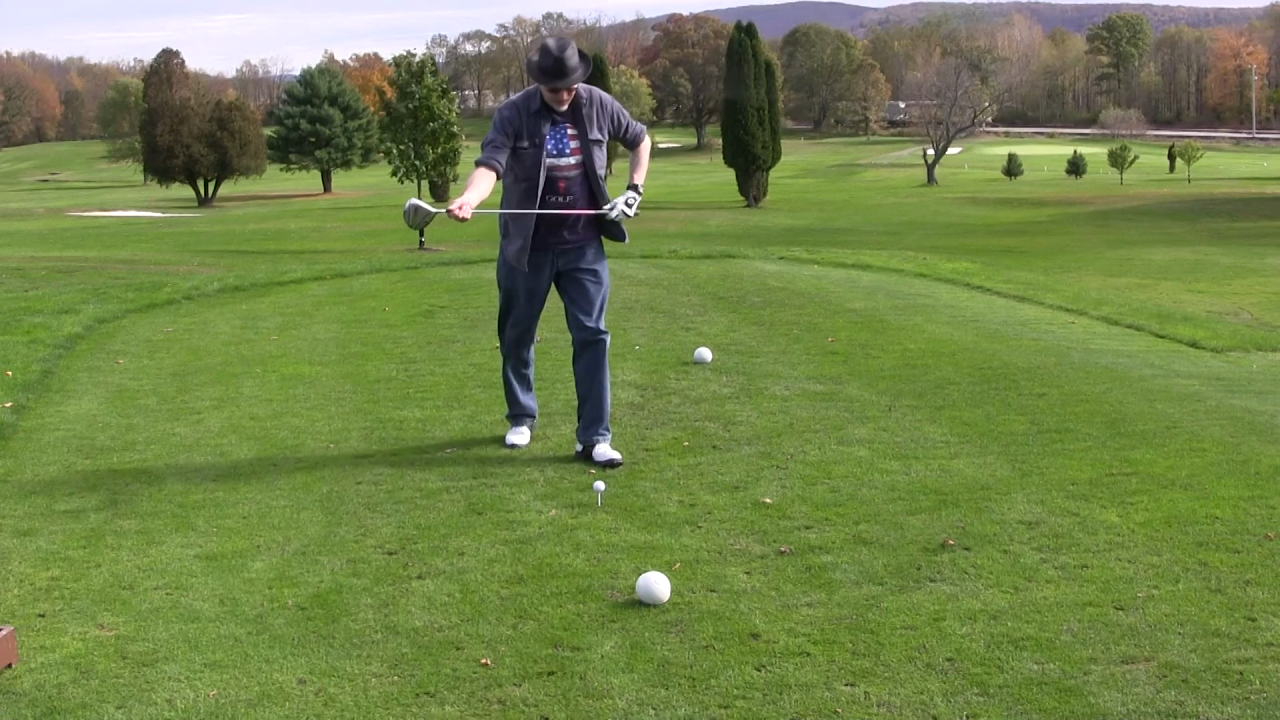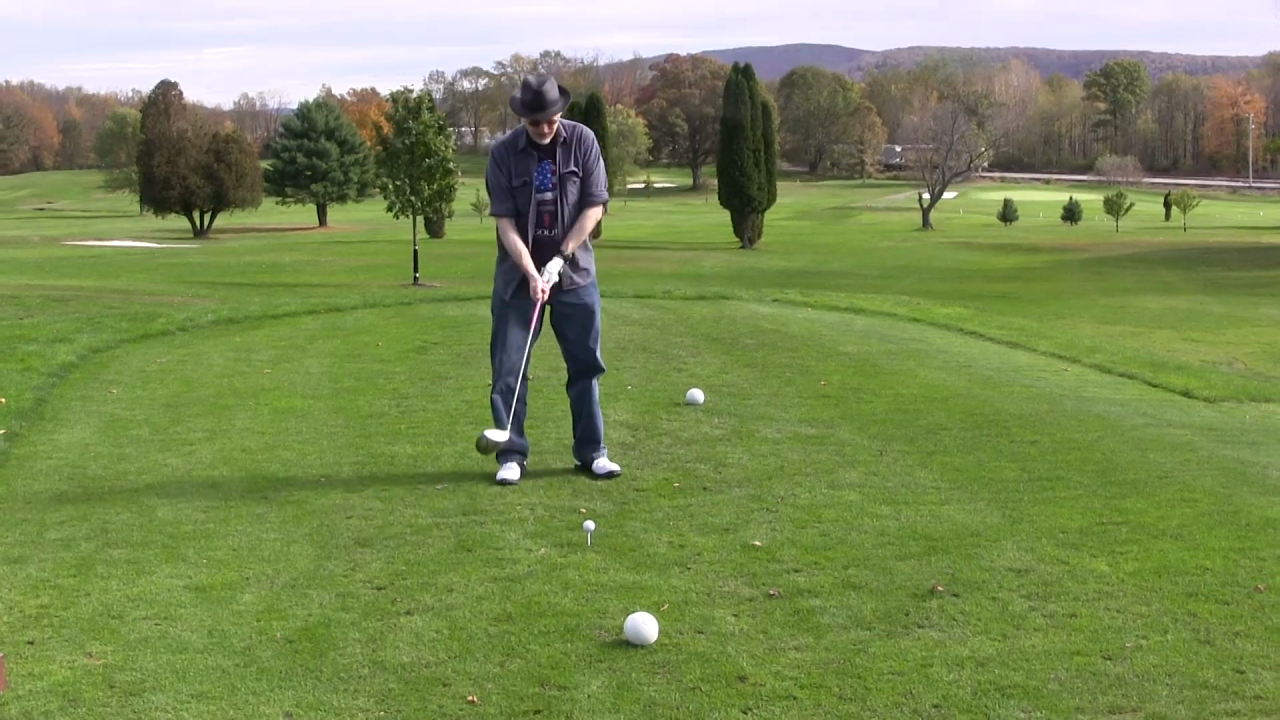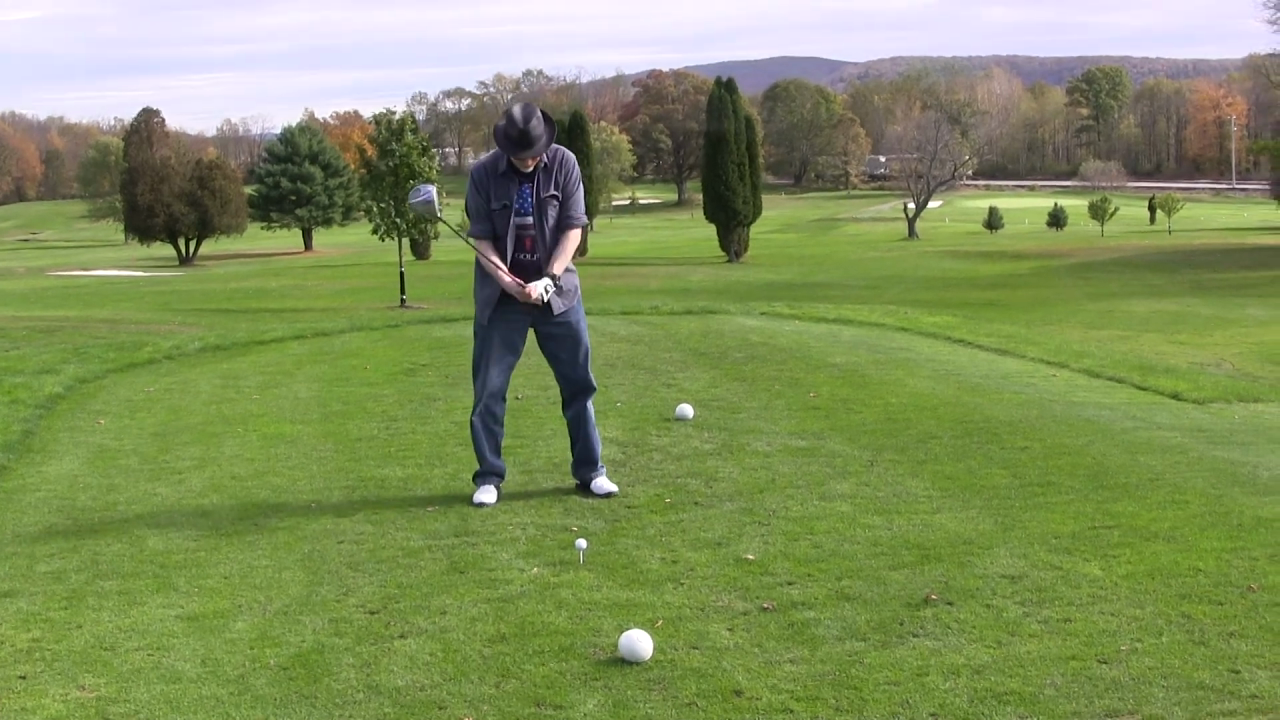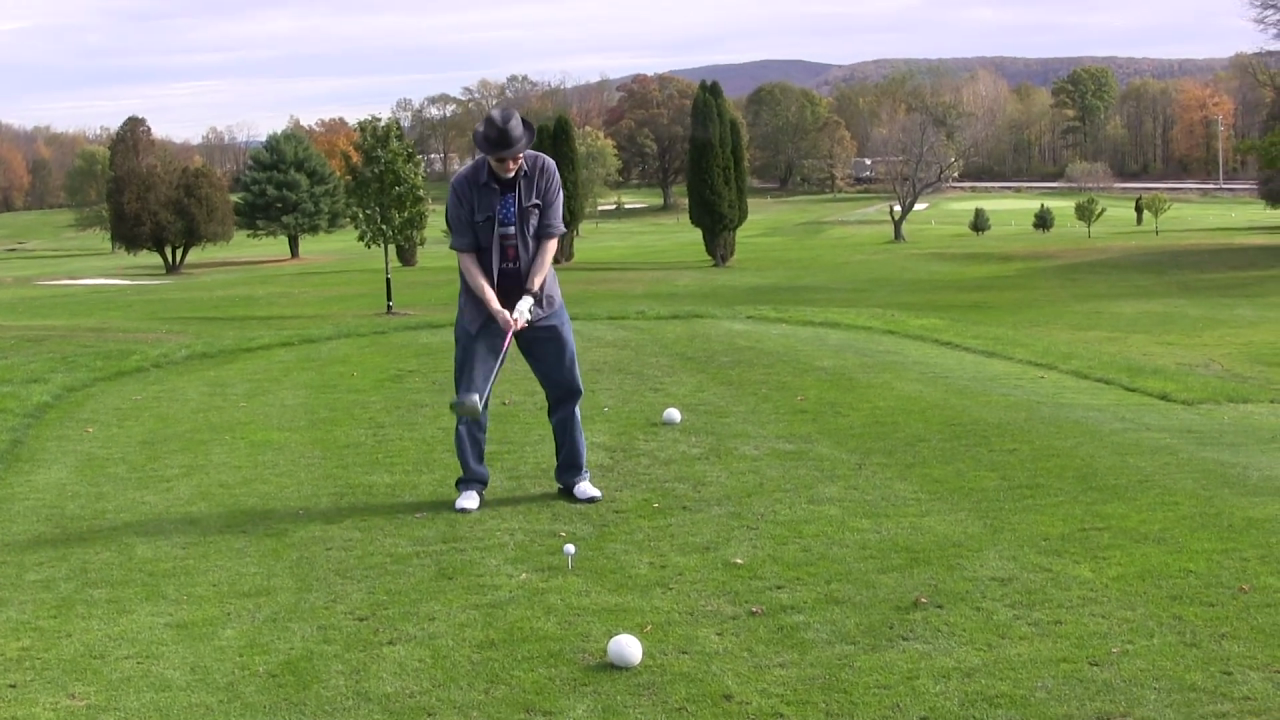
dt=0.7s
person 1, frame 1
left shoulder: (600, 105)
right shoulder: (513, 112)
left elbow: (640, 139)
right elbow: (490, 164)
left wrist: (634, 189)
right wrist: (468, 199)
left hip: (583, 243)
right hip: (527, 244)
left knee: (591, 335)
right knee: (516, 334)
left ankle: (594, 437)
right ankle: (521, 416)
person 1, frame 2
left shoulder: (583, 140)
right shoulder: (503, 152)
left elbow: (594, 206)
right elbow: (505, 221)
left wrist: (561, 259)
right wrist: (531, 273)
left hip: (574, 271)
right hip: (518, 274)
left knee: (585, 363)
right knee: (508, 365)
left ankle: (591, 451)
right ankle: (512, 453)
person 1, frame 3
left shoulder: (564, 163)
right shoulder: (483, 173)
left elbow: (573, 229)
right elbow: (481, 239)
left wrist: (547, 280)
right wrist: (506, 281)
left hip: (557, 290)
right hip: (500, 296)
left knee: (579, 382)
right knee: (489, 388)
left ankle: (590, 470)
right ankle: (489, 476)
person 1, frame 4
left shoulder: (545, 170)
right shoulder: (464, 184)
left elbow: (550, 239)
right elbow: (465, 255)
left wrist: (528, 298)
right wrist: (494, 308)
left hip: (539, 298)
right hip: (483, 303)
left knee: (566, 386)
right knee: (471, 394)
left ankle: (573, 475)
right ankle: (472, 482)
